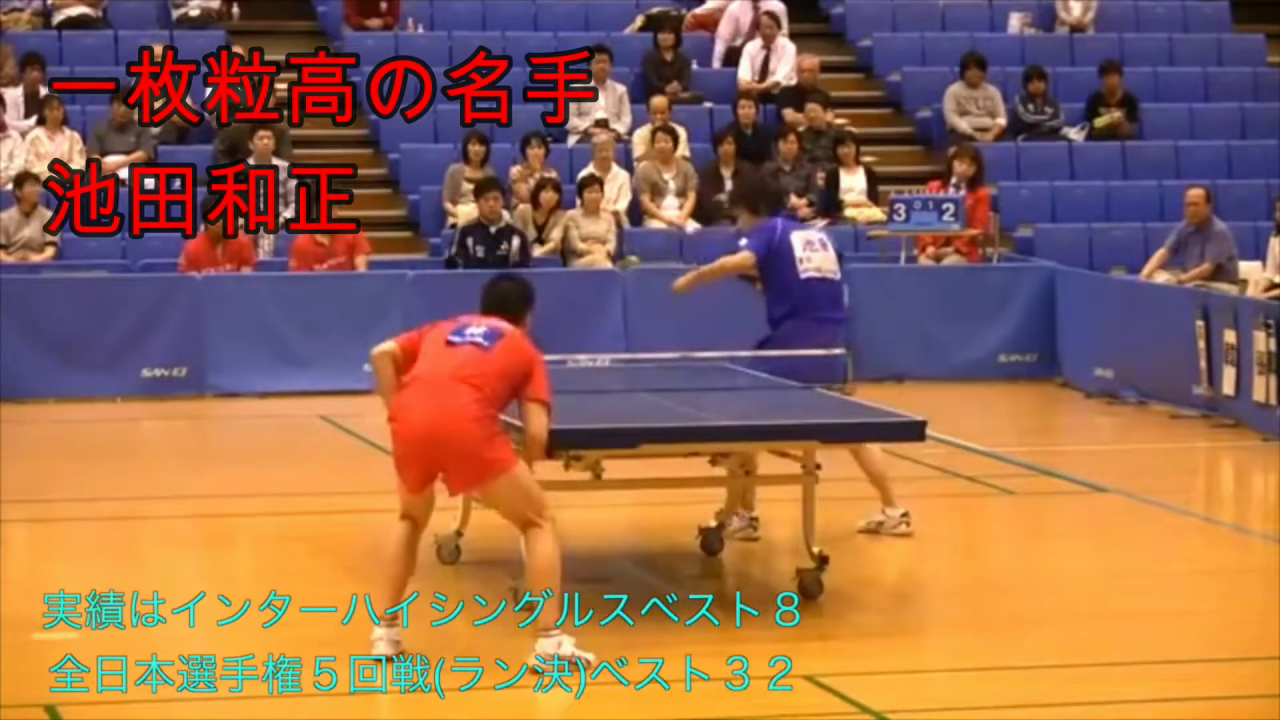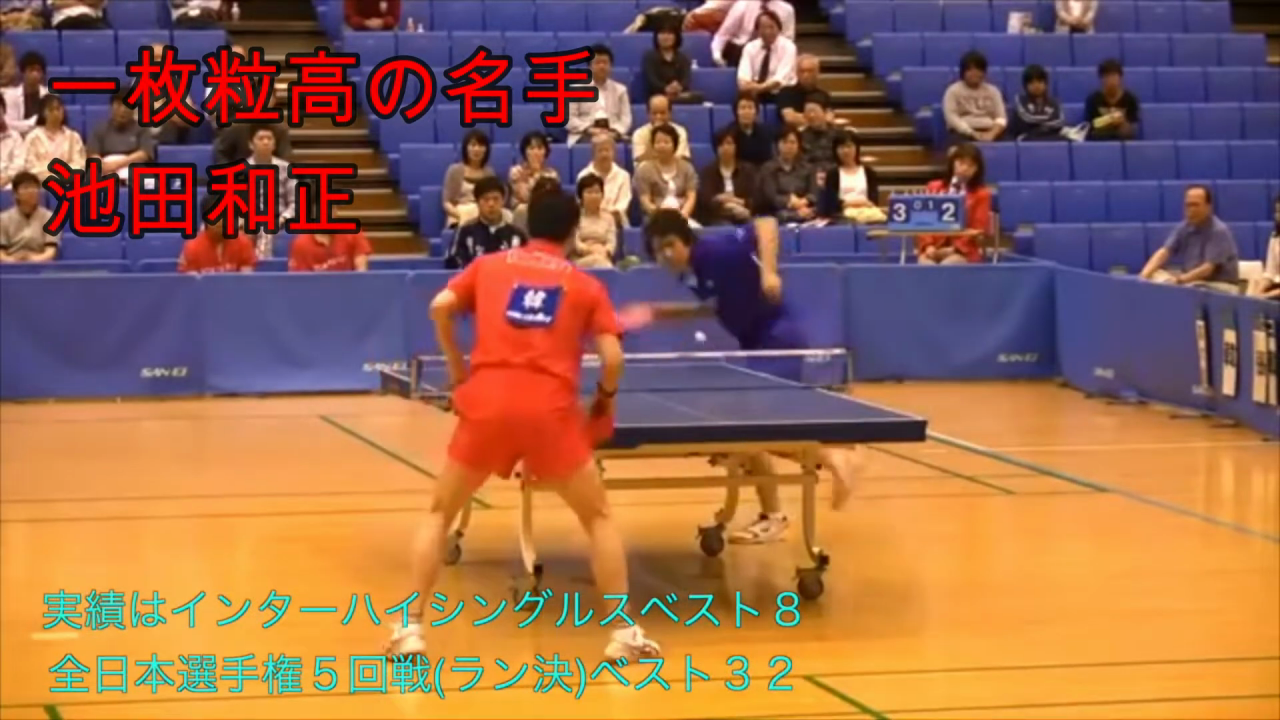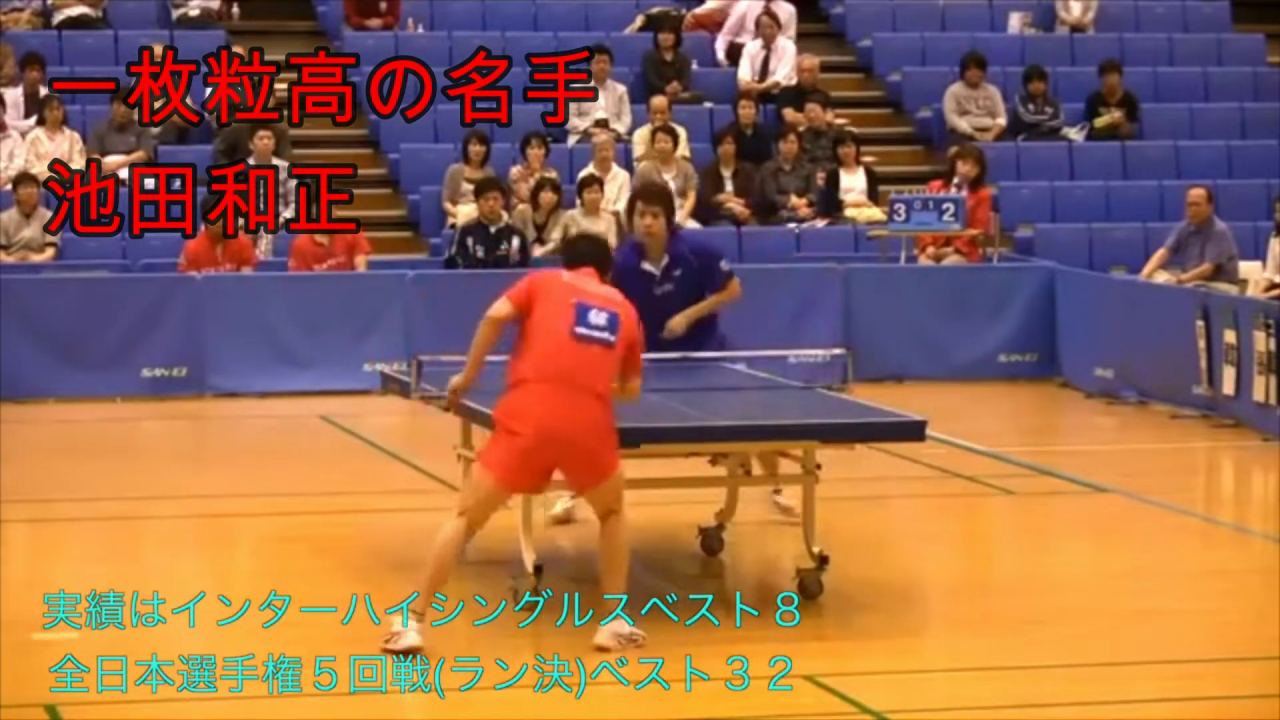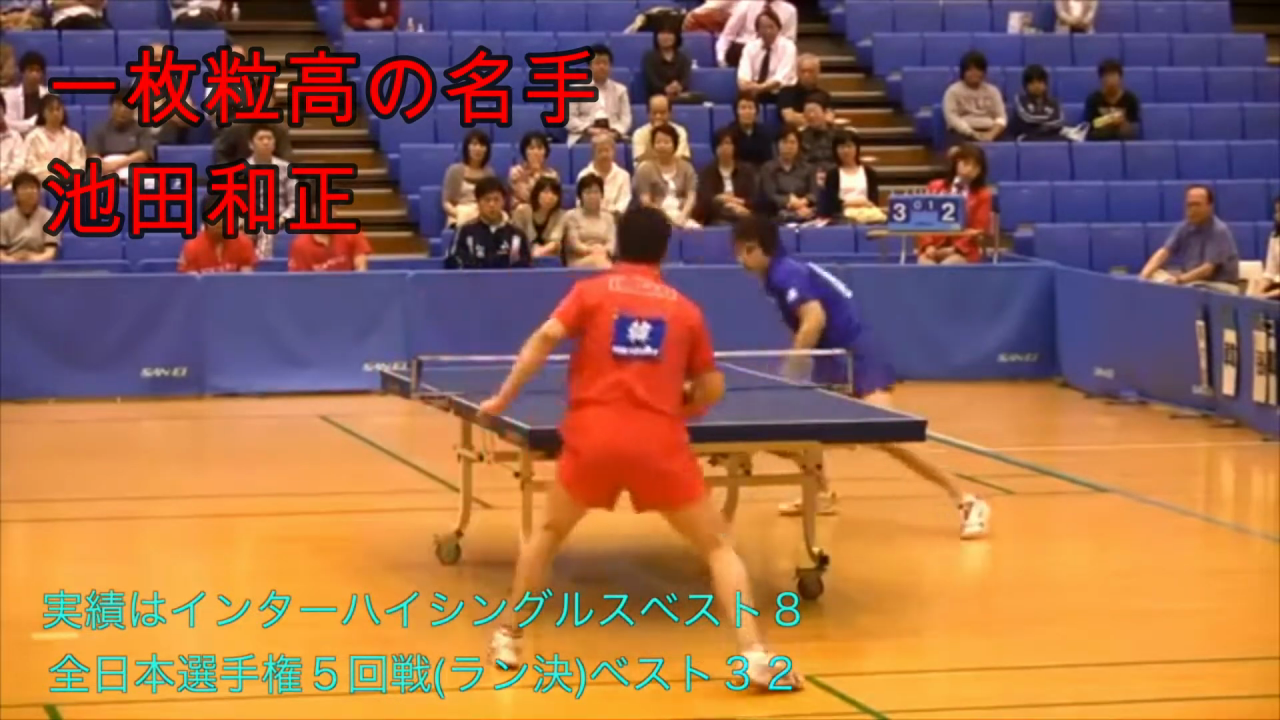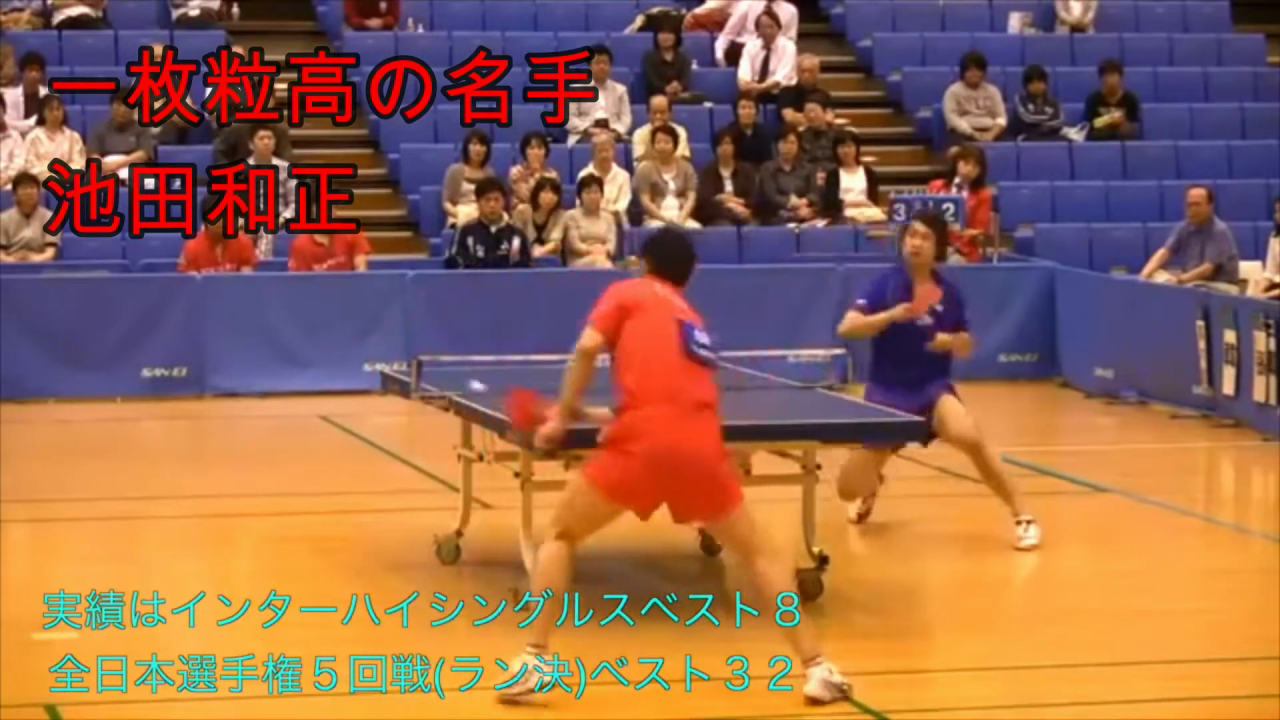
dt=0.5s
person 1, frame 1
left shoulder: (441, 329)
right shoulder: (525, 349)
left elbow: (381, 356)
right elbow: (537, 433)
right wrist: (517, 471)
left hip: (411, 420)
right hip: (465, 425)
left knee: (411, 519)
right knee: (538, 521)
left ankle: (385, 632)
right ankle: (549, 641)
person 1, frame 2
left shoulder: (490, 264)
right shoulder: (584, 283)
left elbow: (441, 308)
right elbow: (611, 358)
left wrist: (456, 363)
right wrist: (607, 398)
left hip: (487, 403)
right hip: (550, 409)
left knee: (440, 513)
right knee: (597, 518)
left ankle: (410, 627)
right ankle: (624, 631)
person 1, frame 3
left shoulder: (543, 280)
right shoulder: (625, 310)
left elbow: (496, 316)
right elbow: (631, 389)
left wrist: (468, 375)
left hip: (528, 416)
right hip: (590, 425)
left knee: (466, 517)
right knee: (612, 512)
left ankle: (411, 622)
right ankle: (614, 621)
person 1, frame 4
left shoulder: (592, 290)
right shoulder: (686, 310)
left elbow: (546, 336)
right elbow: (710, 389)
left wrist: (502, 397)
left hip: (593, 437)
right hip: (659, 441)
left knee: (548, 532)
right knee: (717, 547)
left ankle: (508, 636)
right ankle: (756, 655)
person 1, frame 5
left shoulder: (626, 292)
right shoulder: (691, 321)
left elbow: (587, 347)
left wrist: (563, 413)
right wrist: (614, 417)
left hip: (644, 435)
right hip: (702, 444)
left knee: (561, 536)
right knee: (758, 553)
left ankle: (534, 662)
right ankle: (817, 668)
person 2, frame 1
left shoulder: (768, 232)
right shoulder: (819, 236)
left elbow: (741, 262)
right elbow: (836, 292)
left wrist: (691, 278)
left hip: (795, 338)
right hip: (833, 339)
left ankle: (742, 515)
right ankle: (892, 511)
person 2, frame 2
left shoulder: (716, 251)
right shoulder: (692, 273)
left elbow: (766, 226)
left wrist: (769, 274)
right wrist: (665, 312)
left hip: (779, 339)
right hip: (760, 343)
left ankle: (772, 515)
right ankle: (835, 459)
person 2, frame 3
left shoulder: (696, 252)
right shoulder: (623, 263)
left elbow: (733, 289)
left wrist: (690, 315)
left hip: (706, 348)
right hip: (655, 353)
left ankle: (774, 489)
right ankle: (573, 492)
person 2, frame 4
left shoulder: (785, 276)
right shoulder: (781, 278)
left elbow: (813, 322)
left wrist: (792, 369)
left hip: (860, 358)
right hip: (838, 364)
left knee: (890, 440)
left ankle: (968, 501)
right ankle: (820, 493)
person 2, frame 5
left shoulder: (949, 293)
right shoulder: (886, 284)
left elbow: (967, 346)
right elbow: (846, 329)
left wrist: (951, 342)
right wrist: (891, 316)
left hip: (932, 388)
right hip: (885, 394)
left knee: (970, 438)
right knee: (849, 490)
left ankle: (1021, 517)
right ankle: (872, 482)
